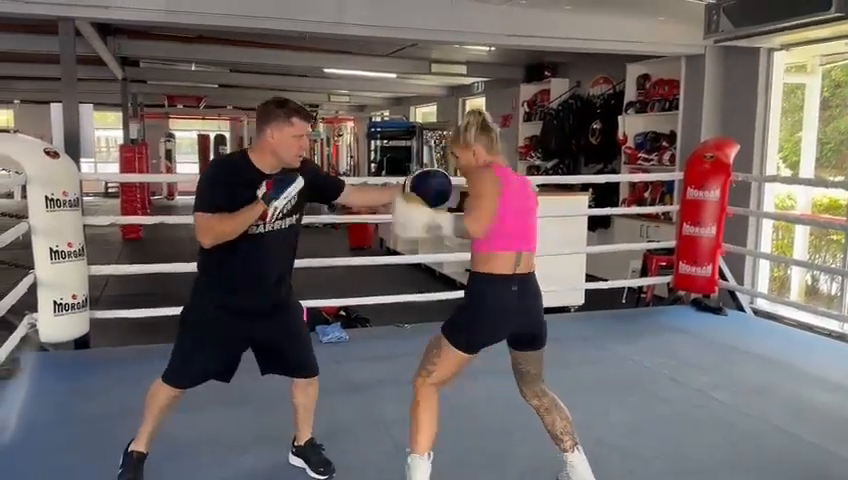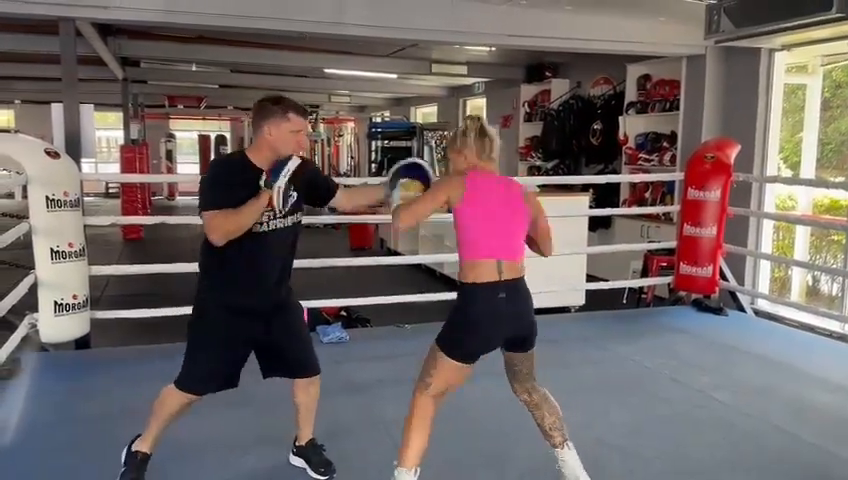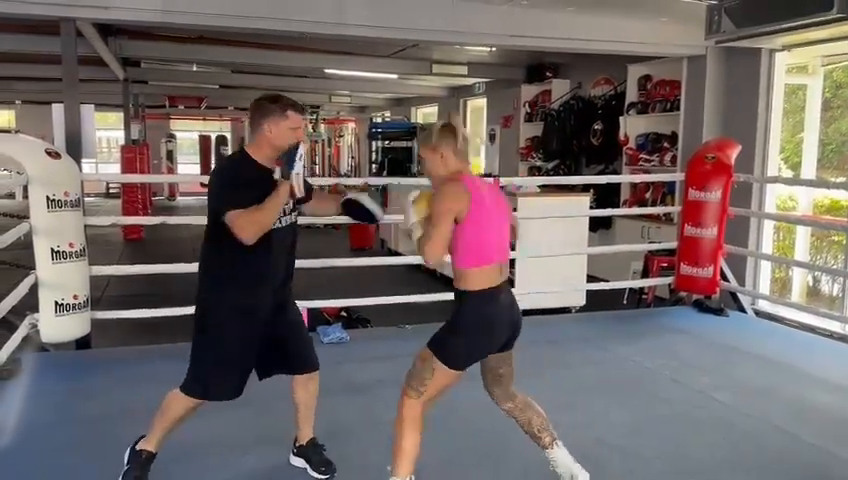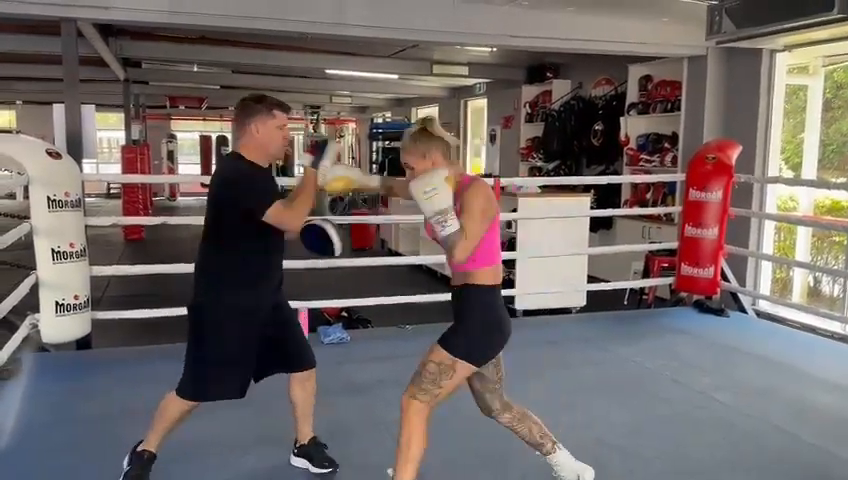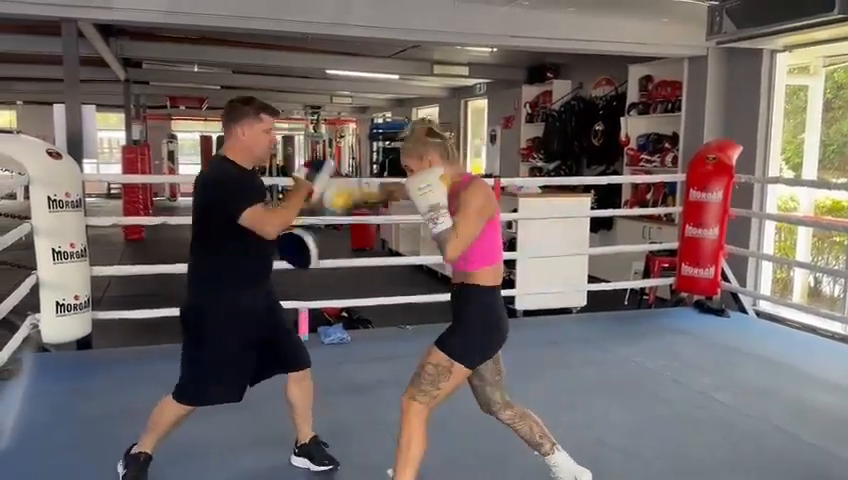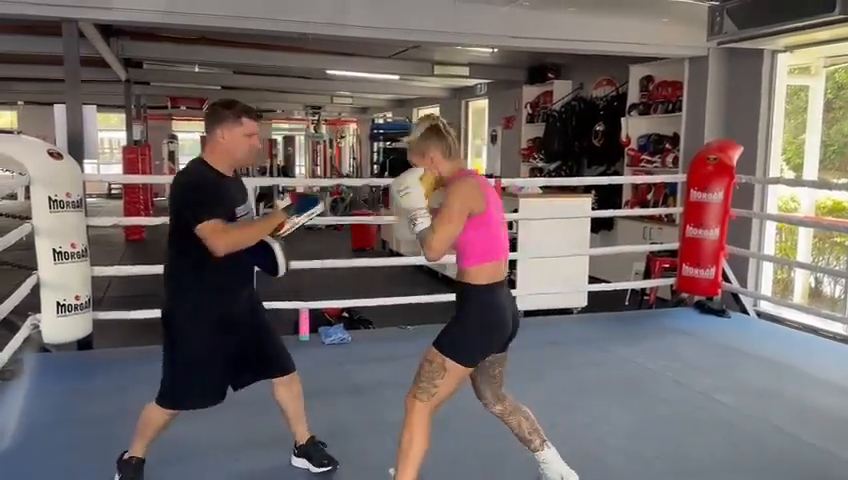
dt=0.1s
person 1, frame 1
left shoulder: (302, 173)
right shoulder: (224, 171)
left elbow: (352, 196)
right elbow: (207, 235)
left wrist: (402, 191)
right wrist: (261, 204)
left hip: (274, 298)
right hip: (218, 301)
left knee: (306, 372)
right knee: (177, 379)
left ankle: (303, 445)
person 1, frame 2
left shoulder: (298, 170)
right shoulder: (225, 172)
left elbow: (341, 196)
right elbow: (218, 233)
left wrist: (390, 189)
right wrist: (266, 195)
left hip: (275, 298)
right hip: (225, 302)
left knee: (308, 372)
right knee: (192, 384)
left ankle: (304, 445)
person 1, frame 3
left shoulder: (288, 168)
right shoulder: (232, 172)
left elbow: (312, 202)
right elbow: (249, 231)
left wrist: (347, 202)
right wrist: (284, 187)
left hip: (274, 298)
right hip: (227, 302)
left knee: (307, 369)
right knee: (200, 389)
left ankle: (304, 445)
person 1, frame 4
left shoulder: (257, 170)
right shoulder: (236, 174)
right elbow: (289, 221)
left wrist: (310, 225)
right wrist: (313, 175)
left hip: (264, 296)
right hip: (224, 304)
left knee: (303, 366)
right knee: (196, 390)
left ankle: (304, 445)
person 1, frame 5
left shoulder: (243, 174)
right shoulder: (222, 178)
right elbow: (269, 225)
right wrist: (303, 186)
left hip: (256, 299)
right hip: (217, 307)
left knee: (299, 366)
right knee: (192, 394)
left ankle: (305, 444)
person 1, frame 6
left shoulder: (231, 176)
right shoulder: (194, 182)
right elbow: (221, 242)
left wrist: (261, 241)
right wrist: (277, 219)
left hip: (241, 300)
right hip: (196, 310)
left knee: (282, 371)
right knee: (177, 398)
left ankle: (304, 446)
person 2, frame 1
left shoulder: (485, 177)
right shoulder: (525, 185)
left elbow: (480, 229)
left hip: (487, 300)
right hip: (527, 298)
left knee: (425, 384)
right knee: (534, 390)
person 2, frame 2
left shoulder: (457, 183)
right shoulder: (523, 194)
left elbow: (401, 221)
right elbow: (545, 247)
left wrist: (411, 198)
left hip: (478, 308)
right hip: (516, 305)
left knee: (425, 398)
right knee: (527, 389)
person 2, frame 3
left shoulder: (449, 191)
right shoulder: (493, 193)
left elbow: (432, 257)
left wrist: (416, 223)
left hip: (473, 315)
right hip: (503, 308)
left knee: (411, 401)
right knee: (504, 395)
person 2, frame 4
left shoulder: (478, 192)
right shoulder: (445, 188)
left elbow: (460, 252)
right elbow: (392, 186)
left wrist: (438, 210)
right wrist: (353, 177)
left hip: (480, 314)
right hip: (481, 313)
left knee: (415, 404)
right knee: (496, 406)
person 2, frame 5
left shoulder: (473, 192)
right shoulder: (453, 189)
left elbow: (452, 253)
right elbow: (408, 190)
left wrist: (432, 208)
left hip: (478, 317)
right hip: (478, 310)
left knee: (414, 404)
right knee: (496, 405)
person 2, frame 6
left shoulder: (461, 188)
right shoulder: (479, 184)
left elbow: (433, 250)
left wrist: (416, 208)
left hip: (477, 310)
right hip: (500, 306)
left knee: (419, 404)
right knee: (494, 399)
